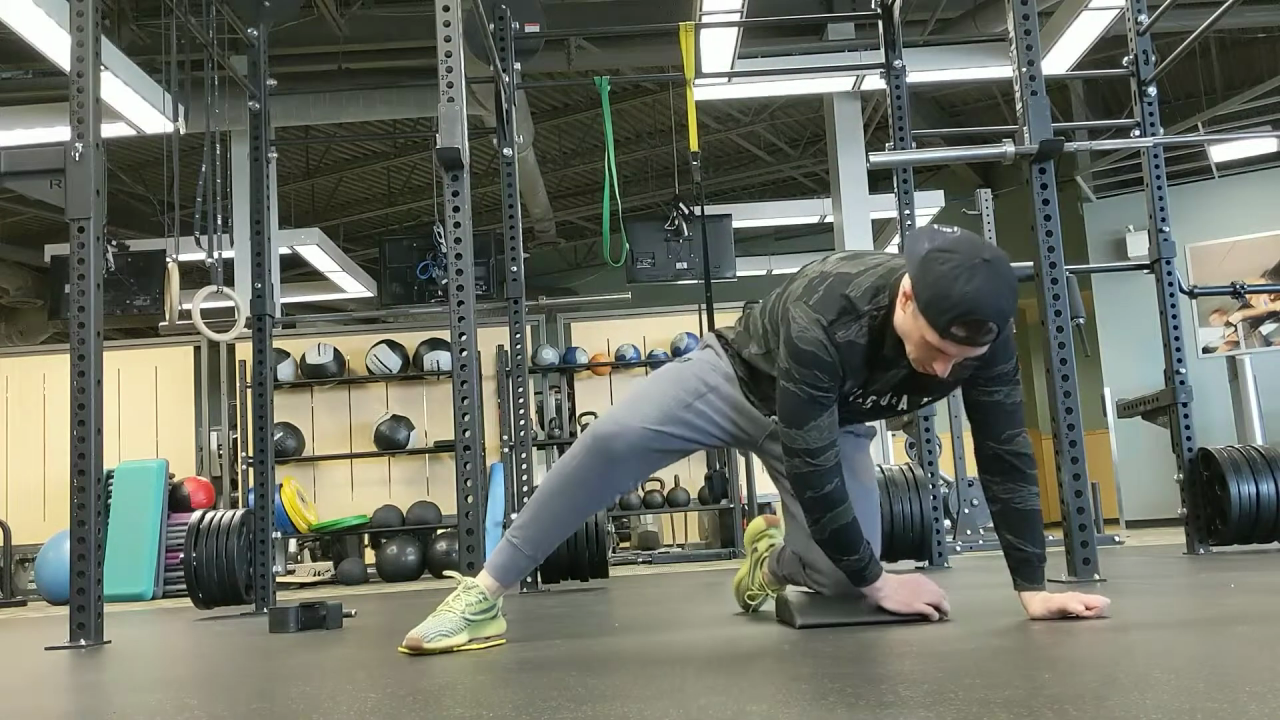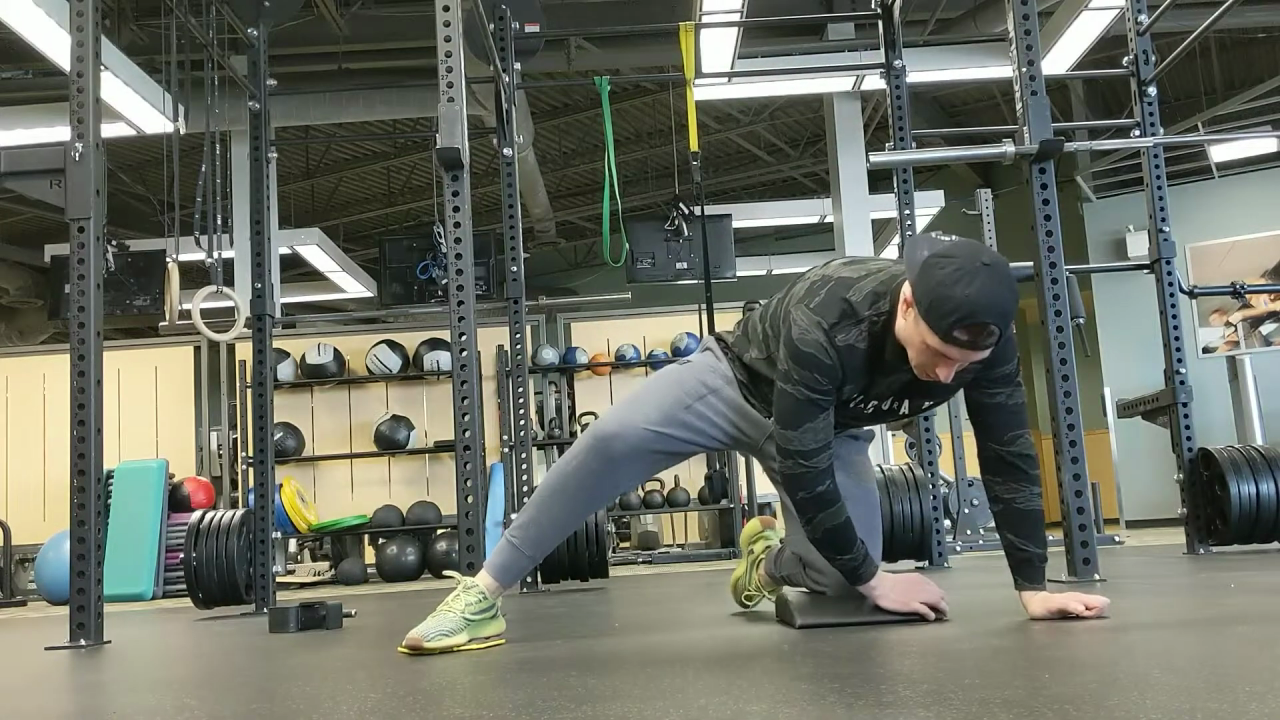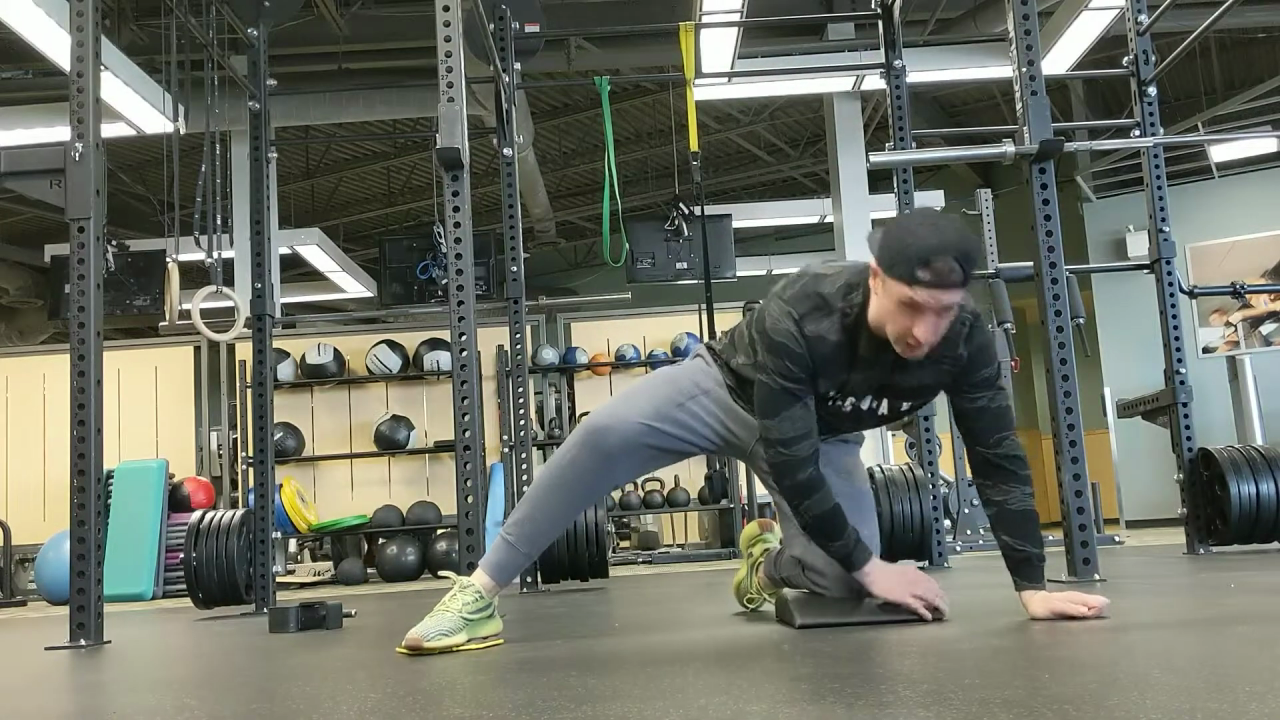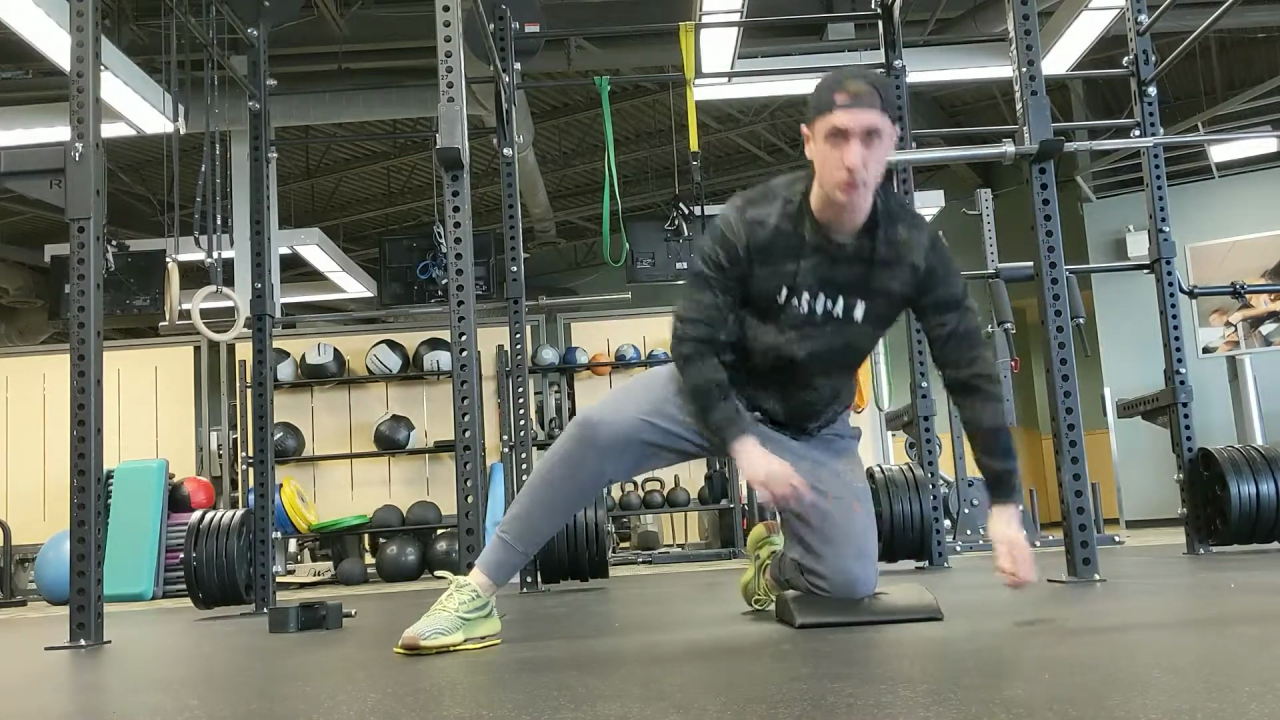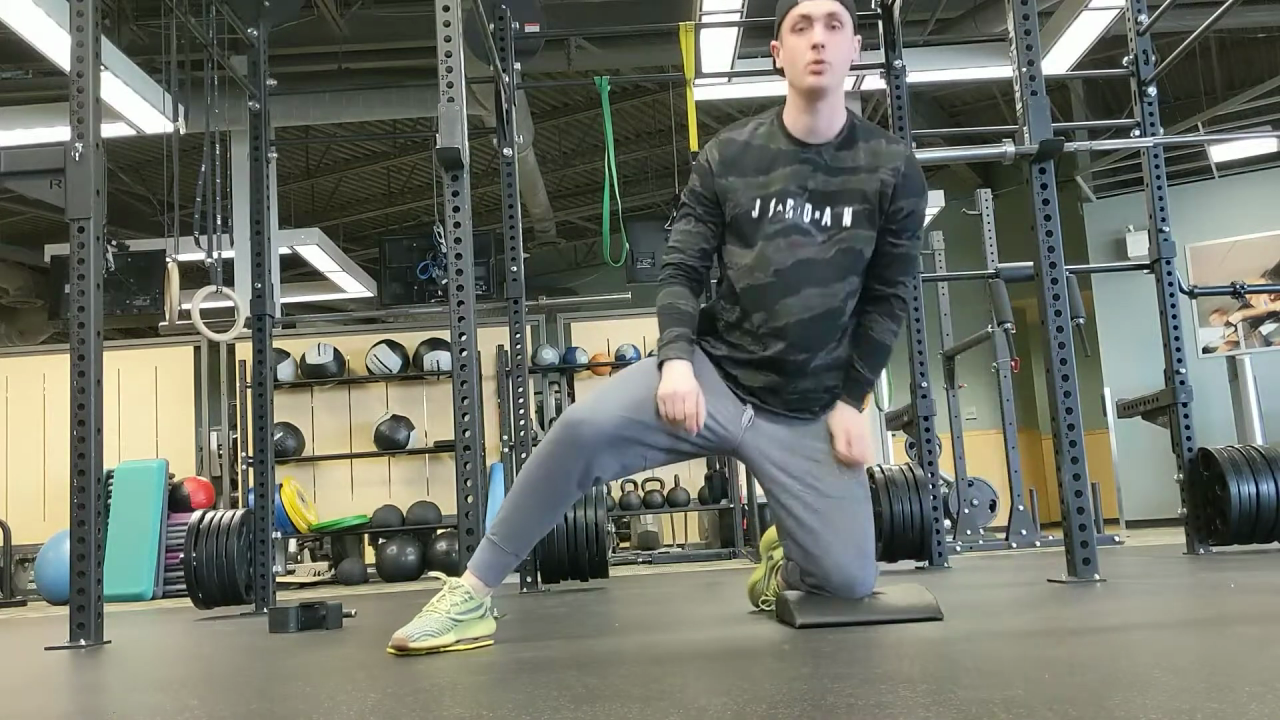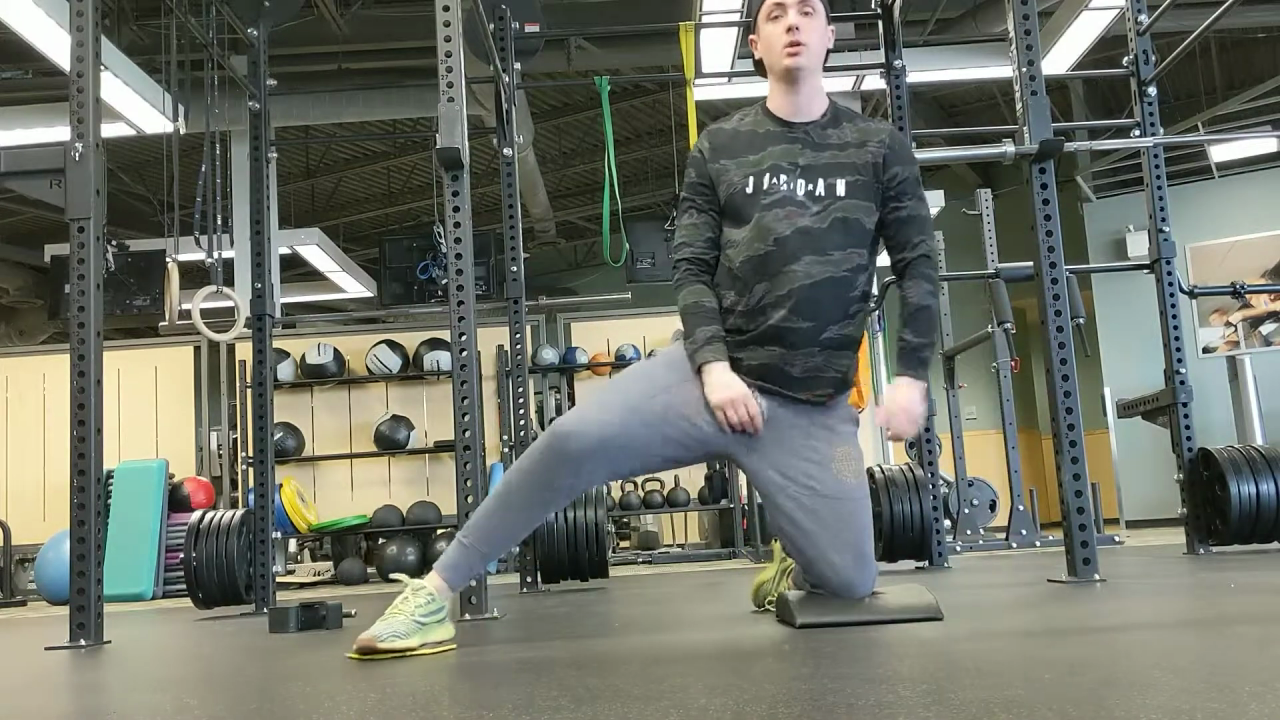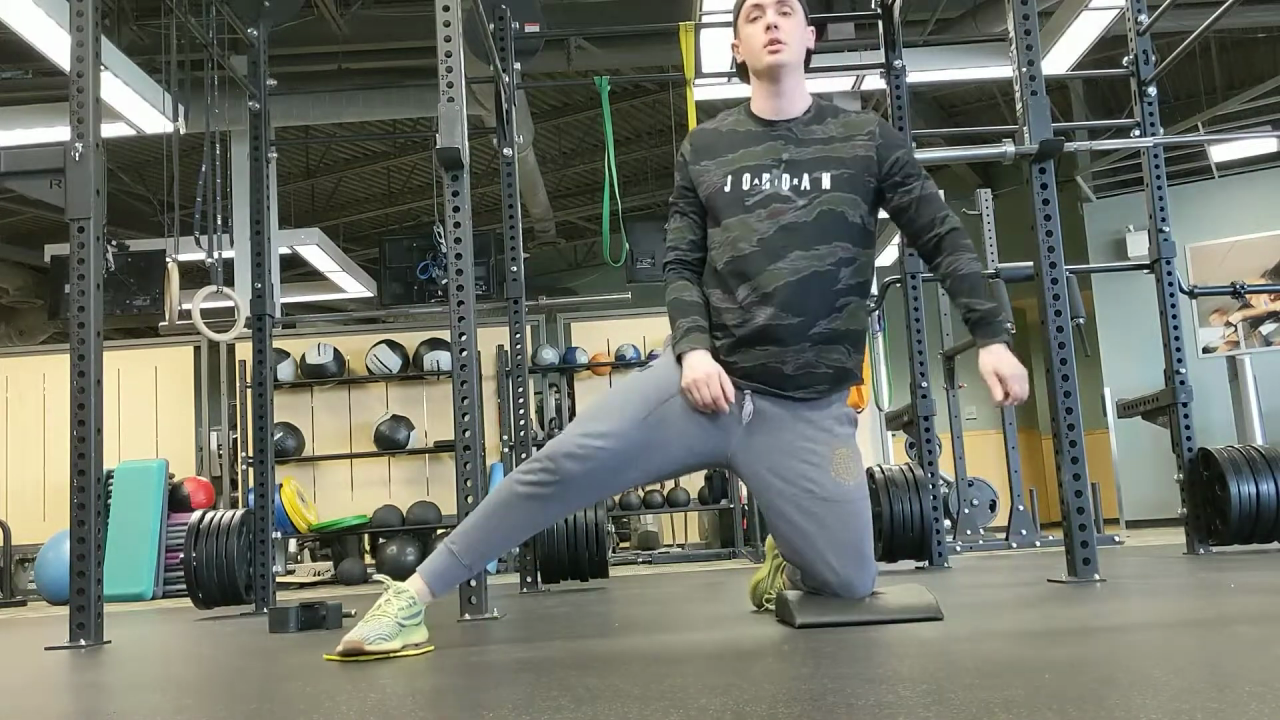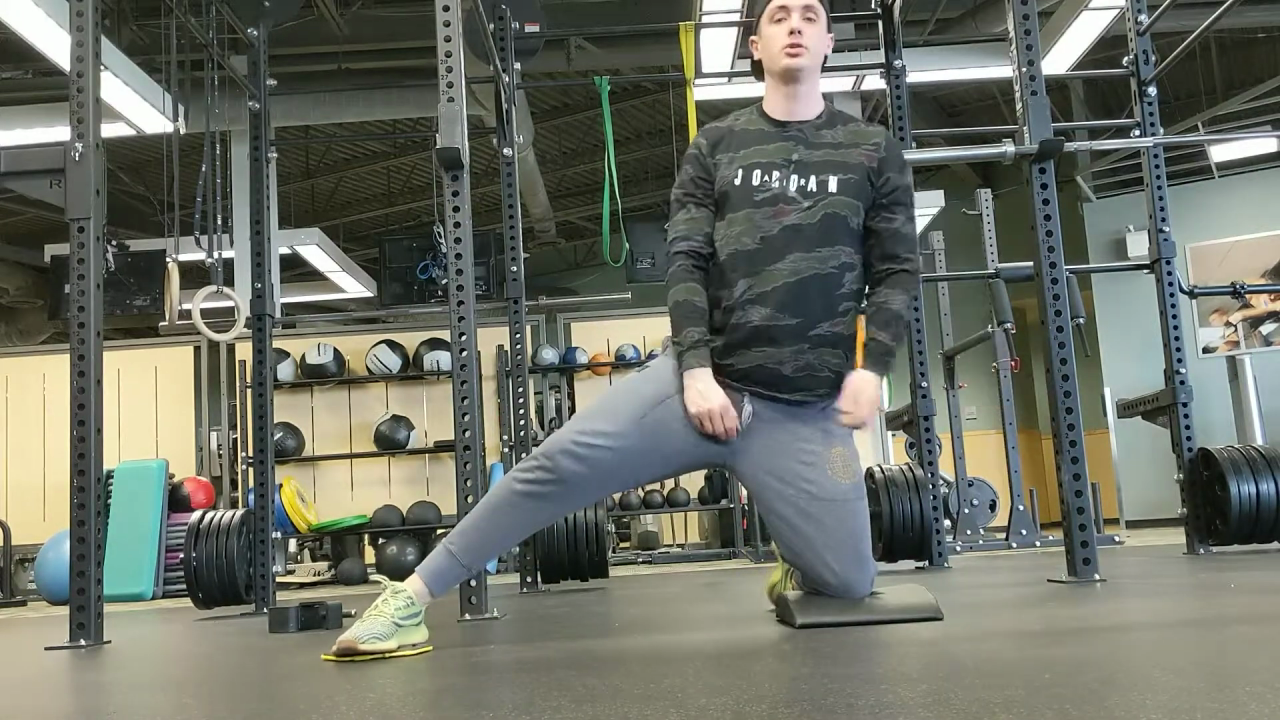
dt=0.3s
person 1, frame 1
left shoulder: (981, 332)
right shoulder: (825, 311)
left elbow: (1005, 457)
right elbow: (808, 465)
left wrist: (1031, 587)
right wrist: (877, 579)
left hip: (829, 420)
right hip: (740, 376)
left knee: (842, 576)
right knee: (616, 439)
left ankle: (773, 553)
right ankle: (483, 596)
person 1, frame 2
left shoulder: (983, 338)
right shoulder: (826, 317)
left elbow: (1009, 458)
right elbow: (802, 466)
left wrist: (1033, 586)
right wrist: (873, 578)
left hip: (831, 424)
right hip: (739, 380)
left knee: (843, 576)
right knee: (616, 439)
left ankle: (771, 555)
right ankle: (484, 594)
person 1, frame 3
left shoulder: (964, 338)
right shoulder: (805, 314)
left elbow: (998, 459)
right elbow: (784, 456)
left wrist: (1035, 586)
right wrist: (872, 566)
left hip: (819, 434)
right hip: (730, 391)
left knee: (849, 583)
right knee: (604, 436)
left ankle: (772, 557)
right ankle: (478, 596)
person 1, frame 4
left shoulder: (916, 250)
right shoulder: (748, 222)
left elbow: (972, 374)
right elbow: (695, 344)
left wrist: (1004, 506)
right wrist: (740, 445)
left hip: (810, 429)
right hip: (709, 383)
left knee: (849, 583)
right knee: (599, 427)
left ankle: (773, 559)
right ankle: (479, 593)
person 1, frame 5
left shoulder: (891, 169)
right shoulder: (730, 153)
left elbow: (889, 299)
right elbow: (680, 270)
left wrist: (854, 403)
right wrist: (675, 362)
left hip: (806, 407)
right hip: (715, 372)
left knee: (849, 581)
right knee: (585, 427)
left ankle: (787, 559)
right ankle: (473, 593)
person 1, frame 6
left shoulder: (880, 148)
right shoulder: (720, 146)
left elbow: (916, 266)
right elbow: (693, 269)
left wrist: (911, 375)
right wrist: (713, 365)
left hip: (812, 404)
right hip: (714, 370)
left knee: (849, 582)
right knee: (576, 439)
left ankle: (795, 559)
right ankle: (438, 592)
person 1, frame 7
left shoulder: (868, 140)
right shoulder: (704, 147)
left elbow: (942, 239)
right elbow: (680, 267)
left wrist: (989, 338)
right wrist: (693, 350)
left hip: (808, 405)
right hip: (705, 372)
left knee: (849, 584)
right knee: (564, 465)
left ankle: (790, 556)
right ankle: (415, 596)
person 1, frame 8
left shoulder: (873, 151)
right shoulder: (717, 144)
left elbow: (896, 270)
right elbow: (687, 262)
left wrist: (872, 367)
right wrist: (696, 368)
left hip: (806, 407)
right hip: (705, 376)
left knee: (847, 583)
right knee: (563, 462)
left ankle: (800, 549)
right ankle: (413, 596)
